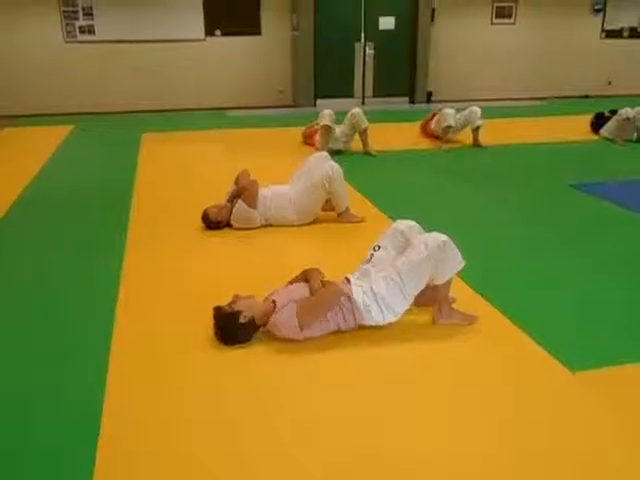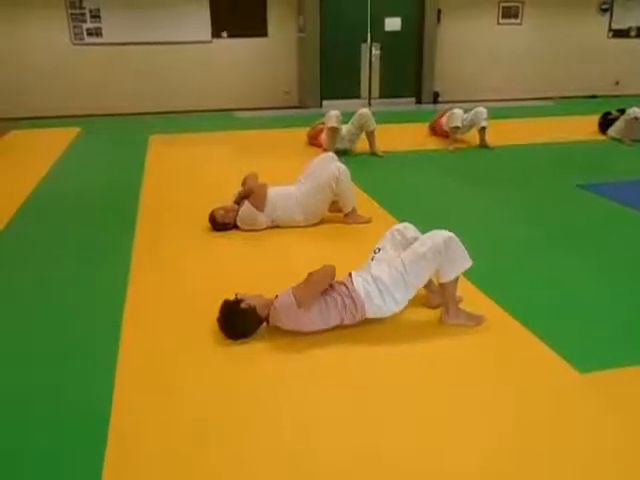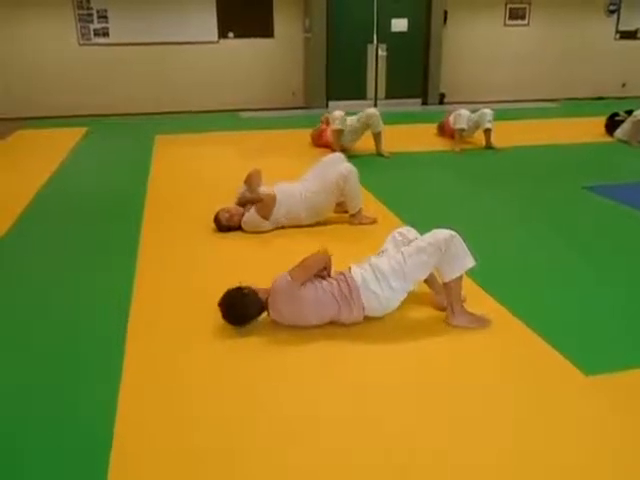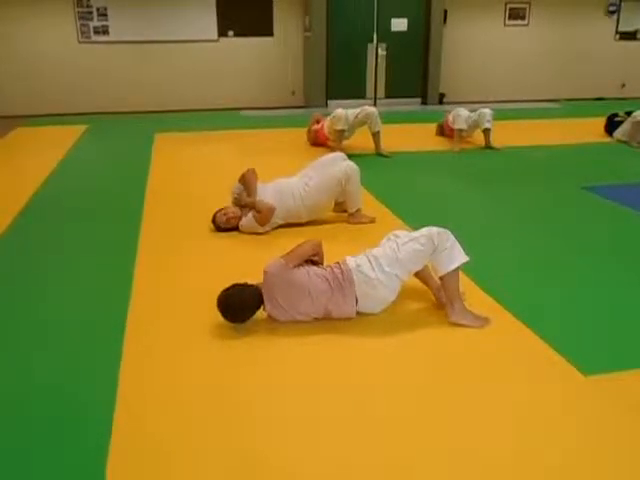
dt=0.3s
person 1, frame 1
left shoulder: (273, 302)
right shoulder: (287, 322)
left elbow: (312, 274)
right elbow: (332, 292)
left wrist: (310, 277)
right wrist: (317, 284)
left hip: (358, 285)
right hip: (374, 301)
left knee: (405, 228)
right knee: (437, 243)
left ankle: (426, 291)
right ankle: (444, 311)
person 1, frame 2
left shoulder: (277, 312)
right shoulder: (285, 308)
left elbow: (315, 278)
right elbow: (328, 272)
left wrist: (314, 279)
right wrist: (318, 278)
left hip: (360, 282)
right hip: (374, 293)
left knee: (403, 231)
right knee: (444, 240)
left ankle: (434, 293)
right ankle: (452, 311)
person 1, frame 3
left shoulder: (279, 315)
right shoulder: (282, 288)
right elbow: (323, 255)
left wrist: (321, 276)
right wrist: (323, 271)
left hip: (366, 303)
right hip: (370, 288)
left knee: (405, 235)
right knee: (446, 239)
left ankle: (441, 293)
right ankle: (457, 312)
person 1, frame 4
left shoulder: (277, 312)
right shoulder: (273, 275)
right elbow: (314, 244)
left wrist: (315, 267)
left hip: (363, 301)
right hip: (361, 277)
left knee: (400, 239)
right knee: (438, 236)
left ankle: (439, 291)
right ankle: (456, 308)
person 2, frame 1
left shoulder: (233, 201)
right shoulder: (239, 216)
left elbow: (244, 174)
right elbow: (252, 184)
left wrist: (234, 192)
right wrist: (235, 193)
left hip: (291, 193)
right hip: (298, 206)
left knee: (322, 157)
right knee: (332, 169)
left ankle: (328, 202)
right ankle: (344, 213)
person 2, frame 2
left shoulder: (241, 202)
right shoulder: (246, 218)
left elbow: (252, 177)
right elbow: (261, 187)
left wrist: (242, 193)
right wrist: (242, 195)
left hip: (297, 191)
right hip: (304, 207)
left knee: (329, 158)
right knee: (338, 170)
left ankle: (335, 203)
right ankle: (350, 214)
person 2, frame 3
left shoulder: (243, 196)
right shoulder: (250, 221)
left elbow: (255, 173)
right elbow: (271, 197)
left wrist: (251, 195)
right wrist: (251, 198)
left hip: (302, 189)
right hip: (308, 203)
left knee: (338, 158)
right knee: (347, 170)
left ankle: (340, 204)
right ankle: (356, 215)
person 2, frame 4
left shoulder: (238, 193)
right shoulder: (247, 224)
left elbow: (250, 172)
right elbow: (269, 209)
left wrist: (249, 199)
right wrist: (250, 202)
left hip: (299, 183)
right hip: (306, 199)
left knee: (339, 157)
right knee: (349, 169)
left ankle: (340, 204)
right ankle: (355, 214)
